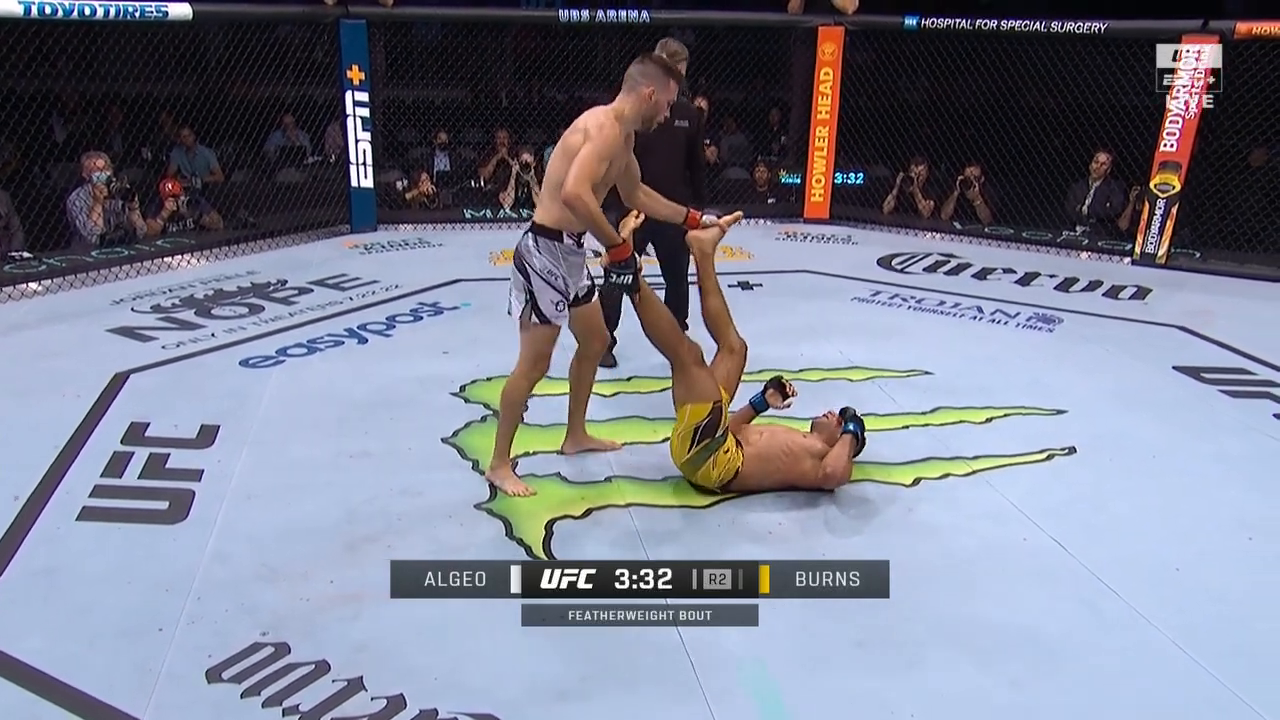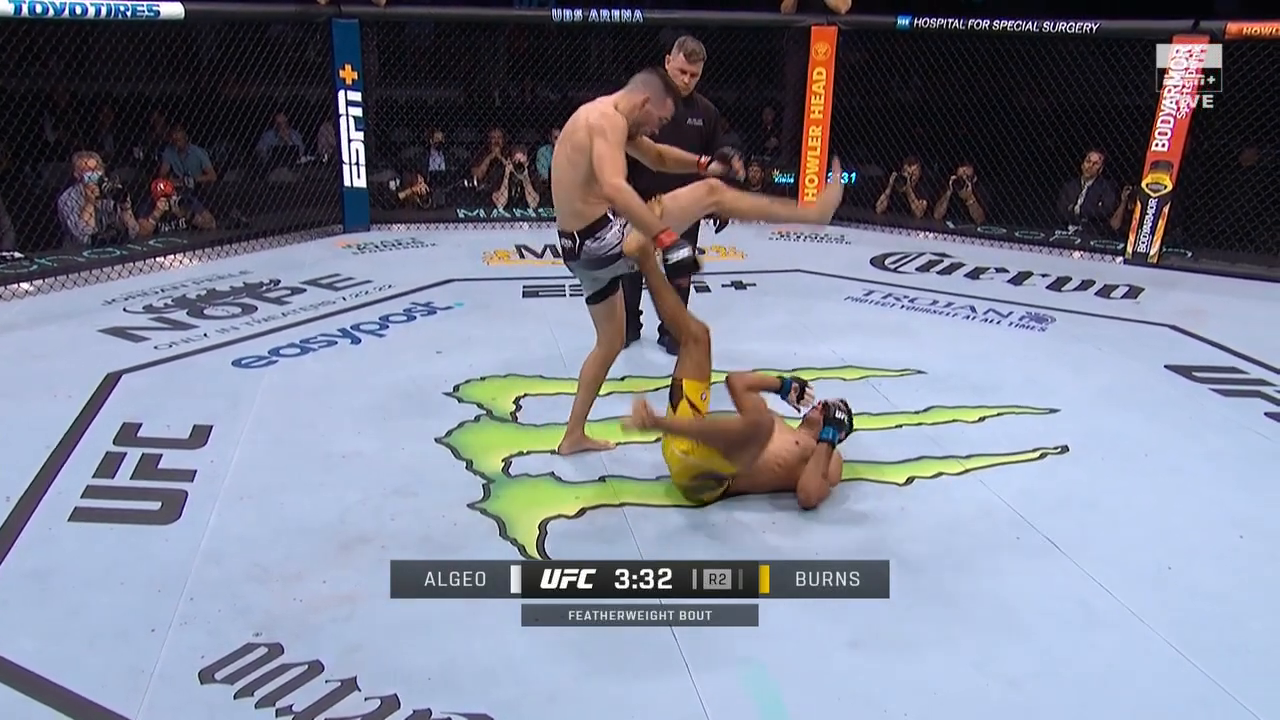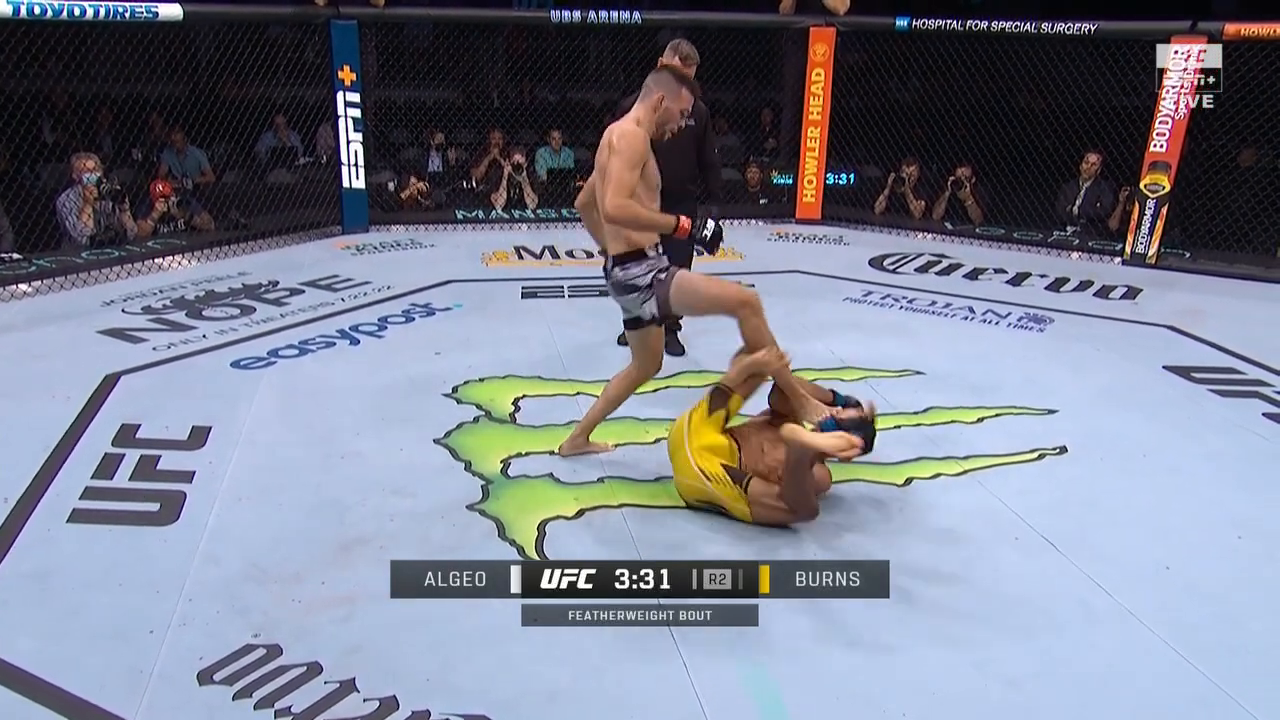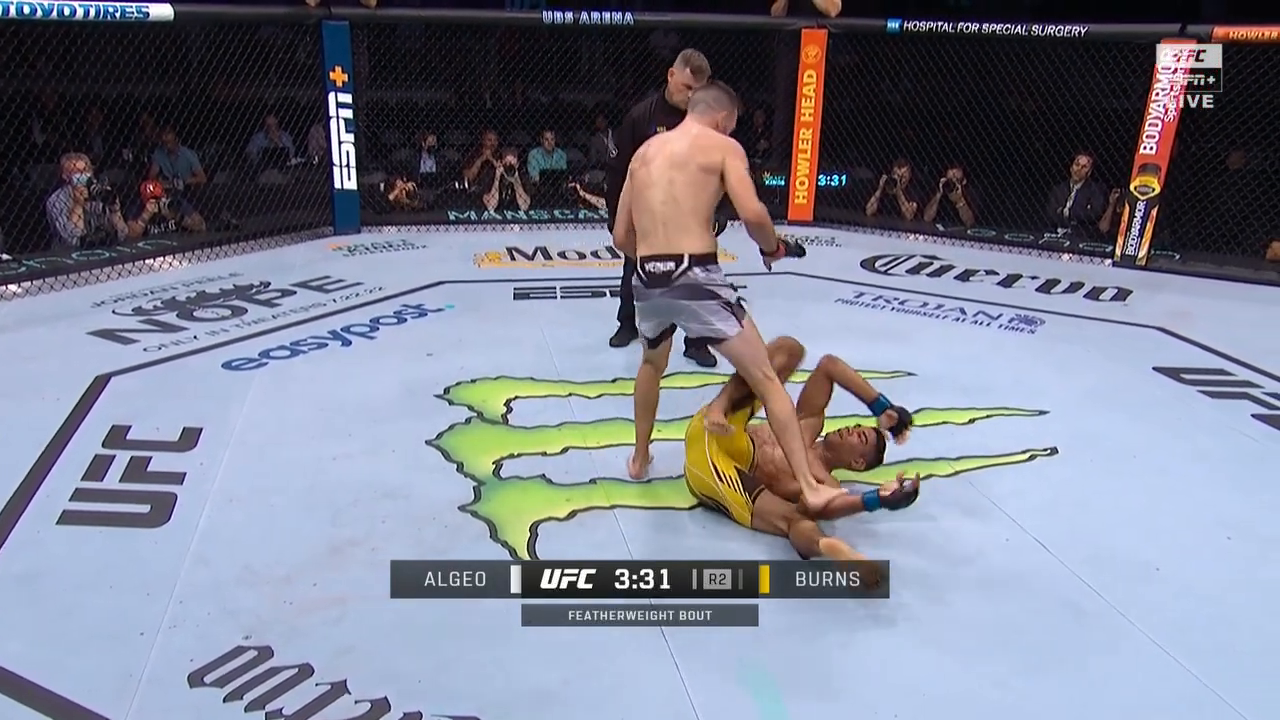
dt=0.4s
person 1, frame 1
left shoulder: (620, 133)
right shoulder: (606, 129)
left elbow: (636, 195)
right elbow: (574, 193)
left wrist: (694, 218)
right wrist: (619, 247)
left hip: (562, 247)
right hip: (548, 248)
left knee: (595, 339)
right knee: (534, 364)
left ankle: (576, 435)
right ankle: (499, 463)
person 1, frame 2
left shoulder: (597, 115)
right shoulder: (605, 119)
left elbow: (655, 154)
right elbow: (612, 185)
left wrist: (703, 163)
right wrist: (666, 239)
left hip: (579, 247)
right hip: (603, 239)
left knee: (610, 340)
right knee: (708, 192)
left ankle: (574, 435)
right ankle: (809, 212)
person 1, frame 3
left shoulder: (619, 137)
right shoulder: (630, 135)
left elbow: (585, 205)
right elbow: (614, 209)
right wrist: (682, 226)
left hip: (627, 271)
right hip: (639, 272)
left knee: (646, 363)
right knee: (745, 301)
left ankle: (579, 438)
right ankle: (798, 403)
person 1, frame 4
left shoulder: (644, 152)
right shoulder: (724, 147)
left elbow: (622, 234)
right elbow: (751, 213)
right wrist: (773, 247)
left hip: (649, 282)
right hip: (704, 278)
left knee: (651, 366)
right knee: (766, 382)
left ankle: (641, 458)
right ankle: (811, 489)
person 2, frame 1
left shoulder: (689, 113)
left elbow: (697, 164)
left wrist: (698, 205)
right wrist: (604, 204)
left knee: (678, 277)
right ankle: (605, 340)
person 2, frame 2
left shoulder: (707, 112)
right hip: (643, 203)
left knee: (680, 273)
right knee: (634, 268)
left ankle: (670, 329)
right ankle: (631, 324)
person 2, frame 3
left shoulder: (698, 112)
right shoulder: (633, 107)
left elbow: (709, 162)
left wrist: (715, 202)
left hip: (682, 208)
left ankle: (669, 329)
person 2, frame 4
right shoulder: (641, 116)
right elbow: (617, 167)
right wrist: (616, 214)
right knee: (635, 272)
left ankle: (695, 340)
right ankle: (628, 324)
person 3, frame 1
left shoulder: (829, 460)
right shoulder: (792, 439)
left elbow: (833, 475)
left wrist: (851, 433)
right wrist: (761, 402)
left hip: (714, 462)
right hip: (703, 447)
left knee: (687, 354)
right knee: (733, 348)
left ankle: (626, 272)
right ankle: (704, 252)
person 3, frame 2
left shoulder: (827, 461)
right shoulder: (769, 423)
left elbow: (808, 496)
right elbow: (736, 380)
left wrist: (826, 439)
right wrist: (783, 385)
left knee: (760, 423)
left ankle: (652, 421)
person 3, frame 3
left shoulder: (818, 475)
right shoulder: (790, 418)
left elbow: (787, 491)
right elbow: (780, 393)
right wrist: (839, 400)
right hip: (692, 440)
left knee: (807, 507)
person 3, frame 4
left shoulder: (826, 485)
right shoulder: (810, 426)
left elbow: (815, 509)
right elbow: (829, 365)
left wrist: (875, 499)
left hip: (726, 475)
right hip: (710, 441)
right ankle: (719, 410)
